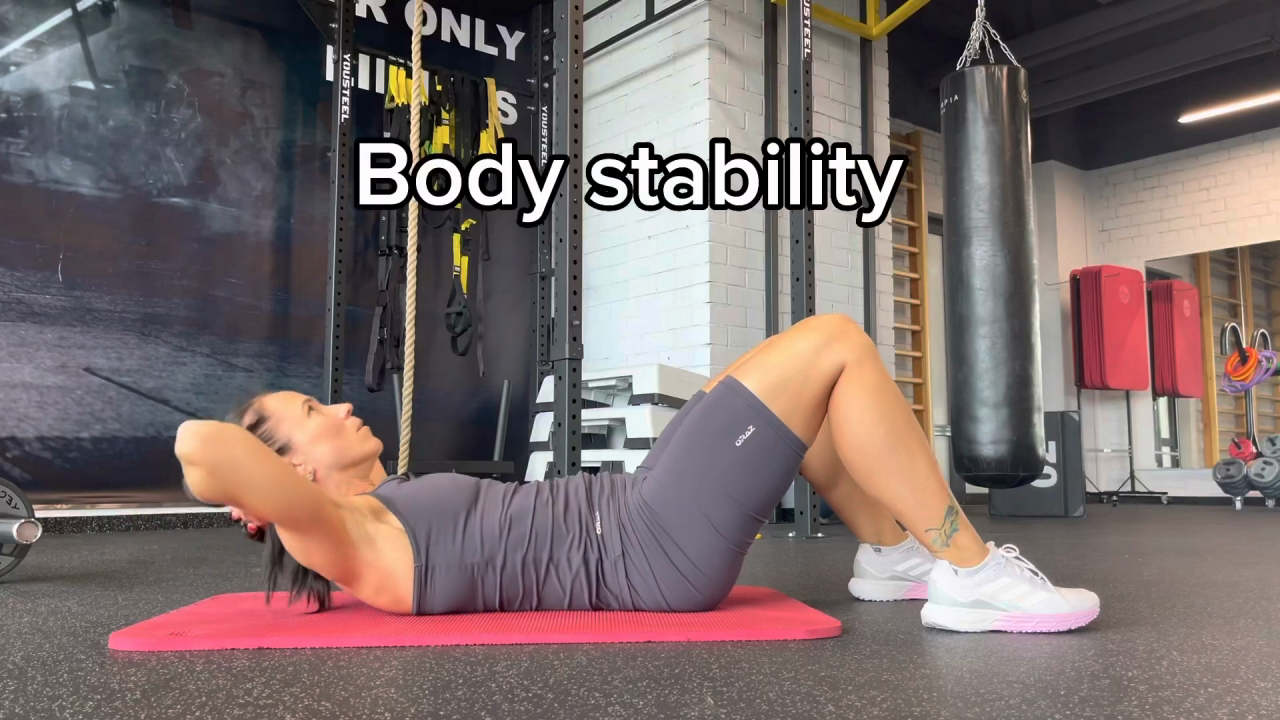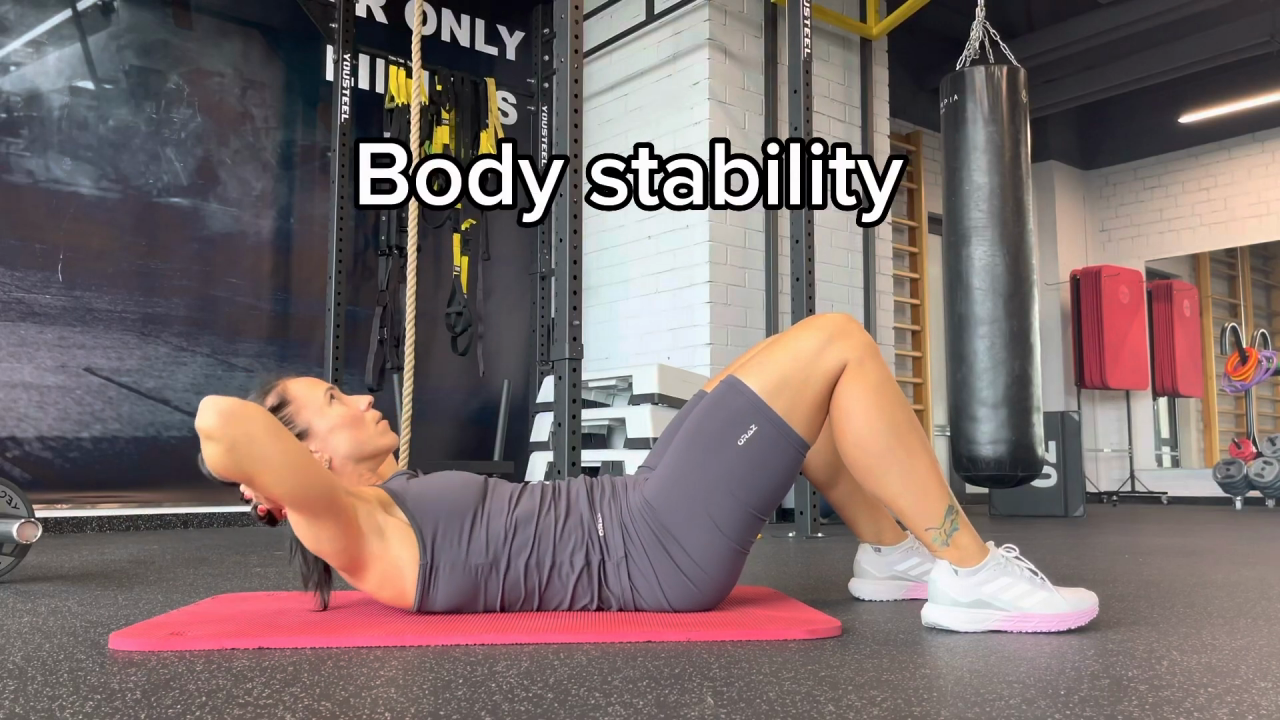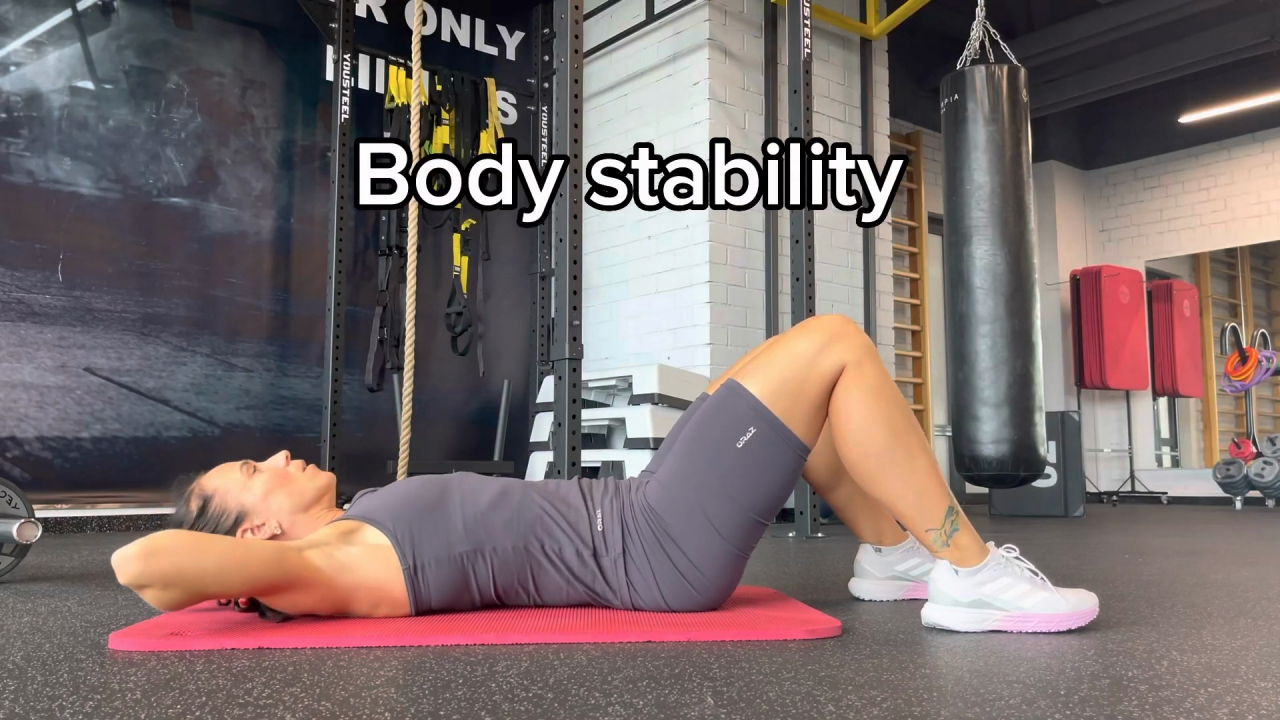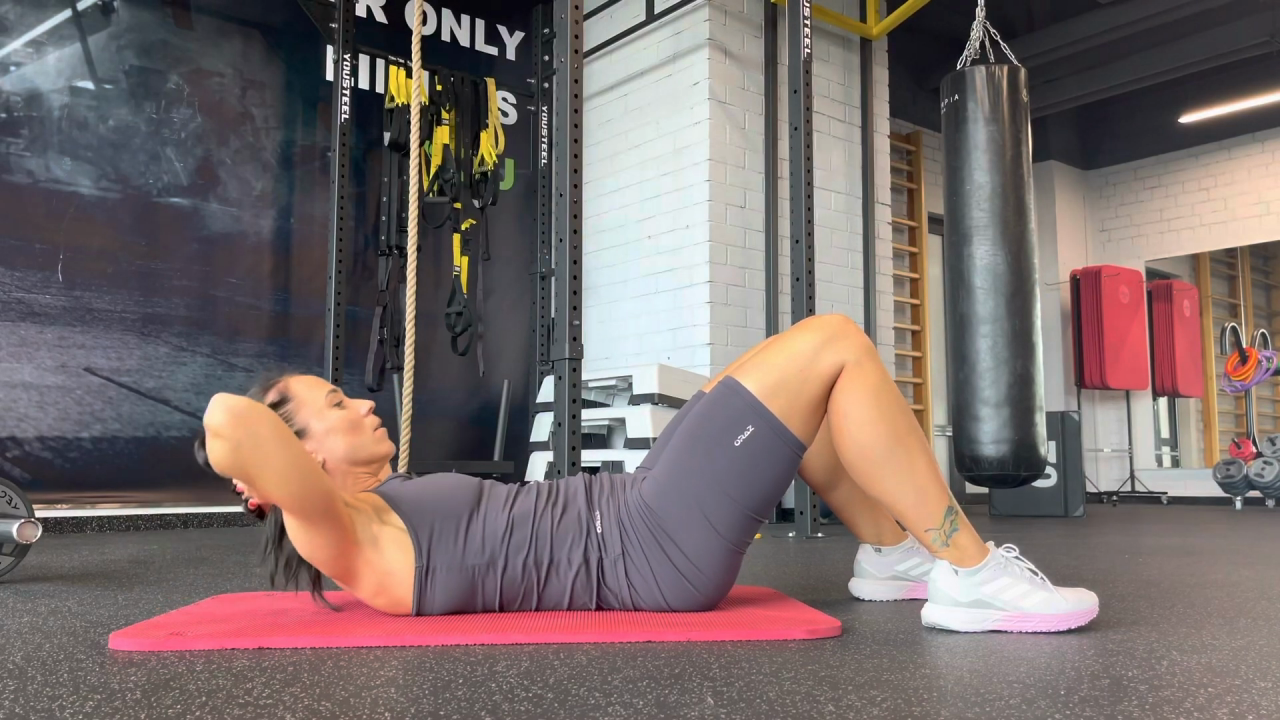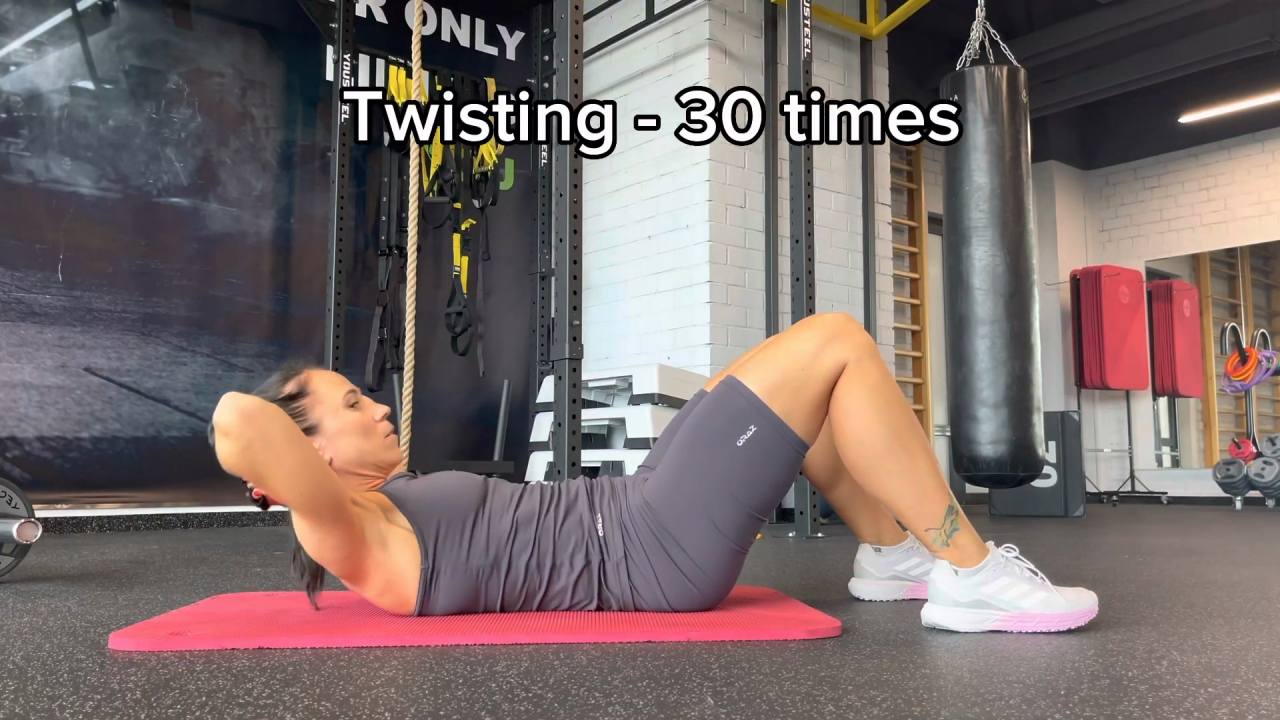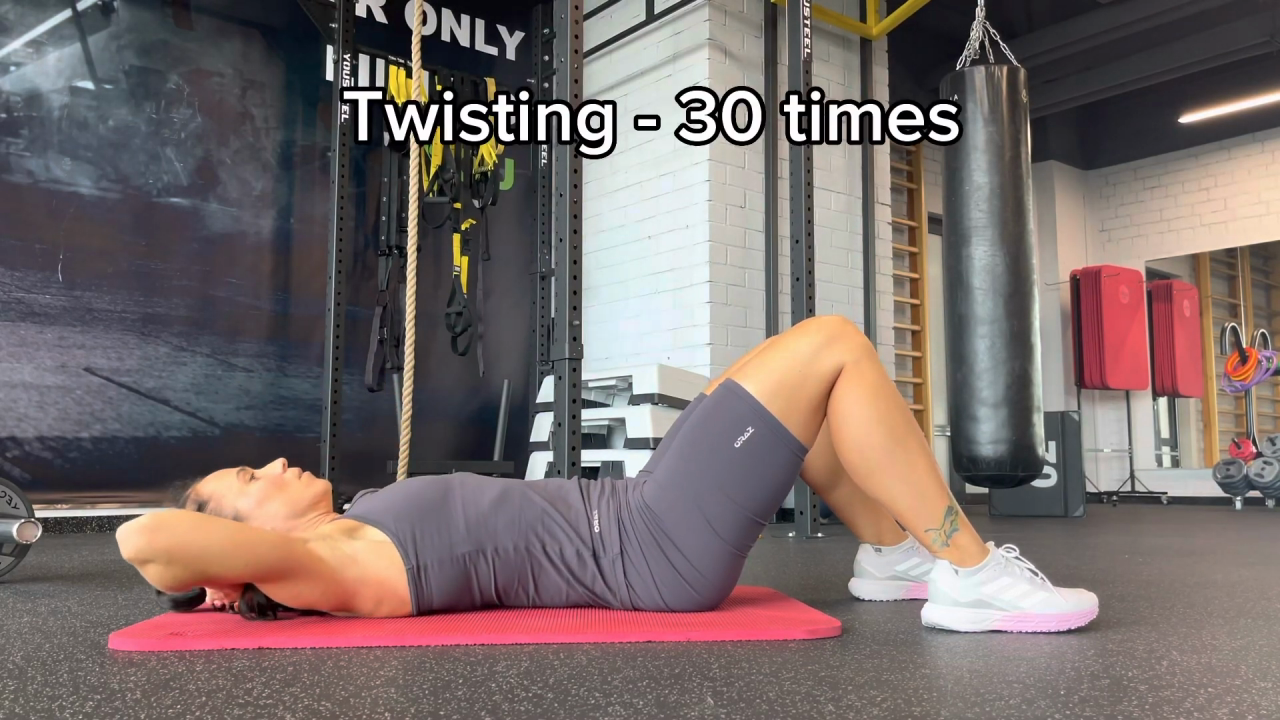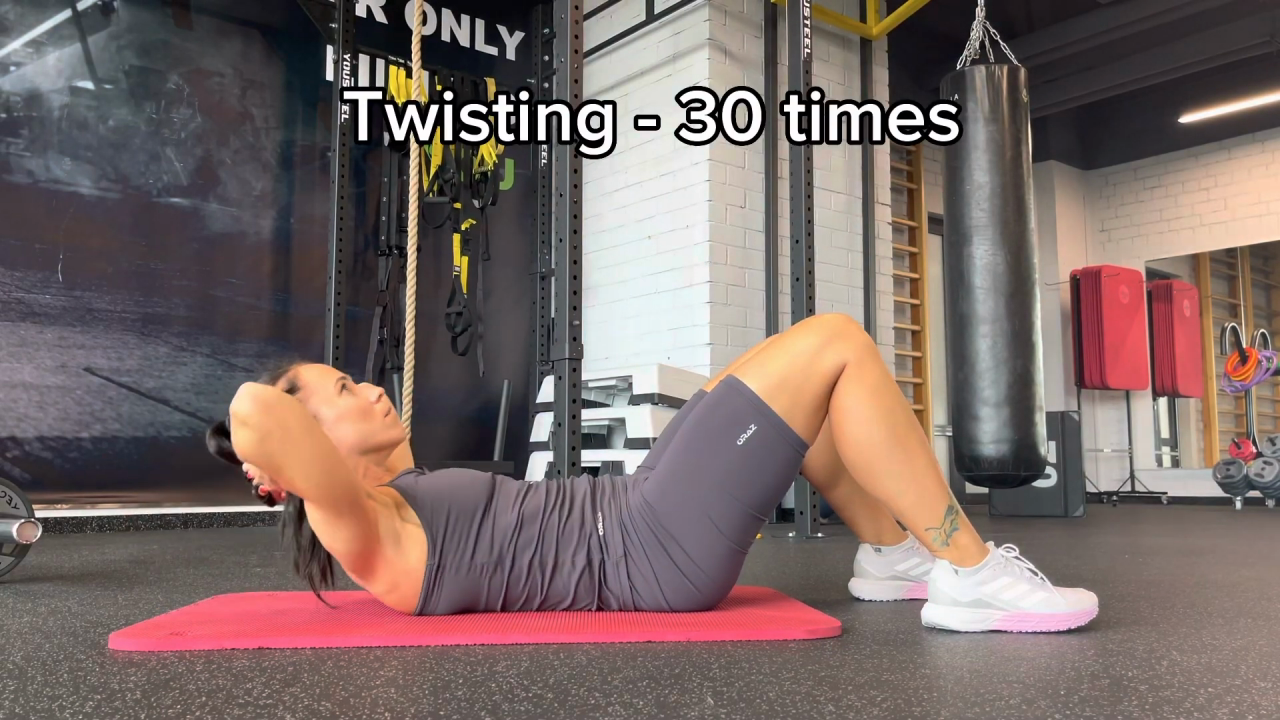
dt=0.7s
person 1, frame 1
left shoulder: (382, 518)
right shoulder: (355, 542)
right elbow: (198, 447)
right wrist: (255, 488)
left hip: (634, 516)
right hip: (655, 552)
left knee: (811, 374)
right knee: (837, 345)
left ankle: (892, 553)
right ankle: (972, 576)
person 1, frame 2
left shoulder: (385, 510)
right shoulder: (360, 537)
right elbow: (217, 419)
right wrist: (264, 469)
left hip: (640, 522)
right hip: (658, 553)
left knee: (811, 373)
right knee: (840, 343)
left ankle: (892, 556)
right ankle: (973, 576)
person 1, frame 3
left shoulder: (354, 533)
right shoulder: (335, 570)
right elbow: (140, 563)
right wrist: (210, 557)
left hip: (634, 514)
right hip: (660, 550)
left knee: (810, 375)
right knee: (837, 344)
left ankle: (892, 555)
right ankle: (971, 575)
person 1, frame 4
left shoulder: (377, 516)
right shoulder: (349, 539)
right elbow: (229, 421)
right wrist: (252, 456)
left hip: (631, 519)
right hip: (654, 551)
left knee: (812, 376)
right knee: (836, 345)
left ankle: (891, 555)
right ankle: (970, 575)
person 1, frame 5
left shoulder: (380, 513)
right shoulder: (356, 540)
right elbow: (237, 419)
right wrist: (267, 458)
left hip: (633, 516)
right hip: (657, 554)
left knee: (814, 375)
right knee: (838, 343)
left ankle: (892, 554)
right ankle: (970, 575)
person 1, frame 6
left shoulder: (356, 535)
right shoulder: (341, 571)
right elbow: (144, 539)
right wrist: (222, 554)
left hip: (631, 518)
right hip: (659, 551)
left knee: (806, 373)
right knee: (835, 344)
left ankle: (892, 557)
right ankle: (972, 575)
person 1, frame 7
left shoulder: (395, 509)
right shoulder: (371, 536)
right elbow: (252, 411)
right wrist: (282, 466)
left hip: (635, 516)
right hip: (656, 554)
left knee: (810, 375)
right knee: (837, 343)
left ankle: (892, 555)
right ankle: (971, 576)
